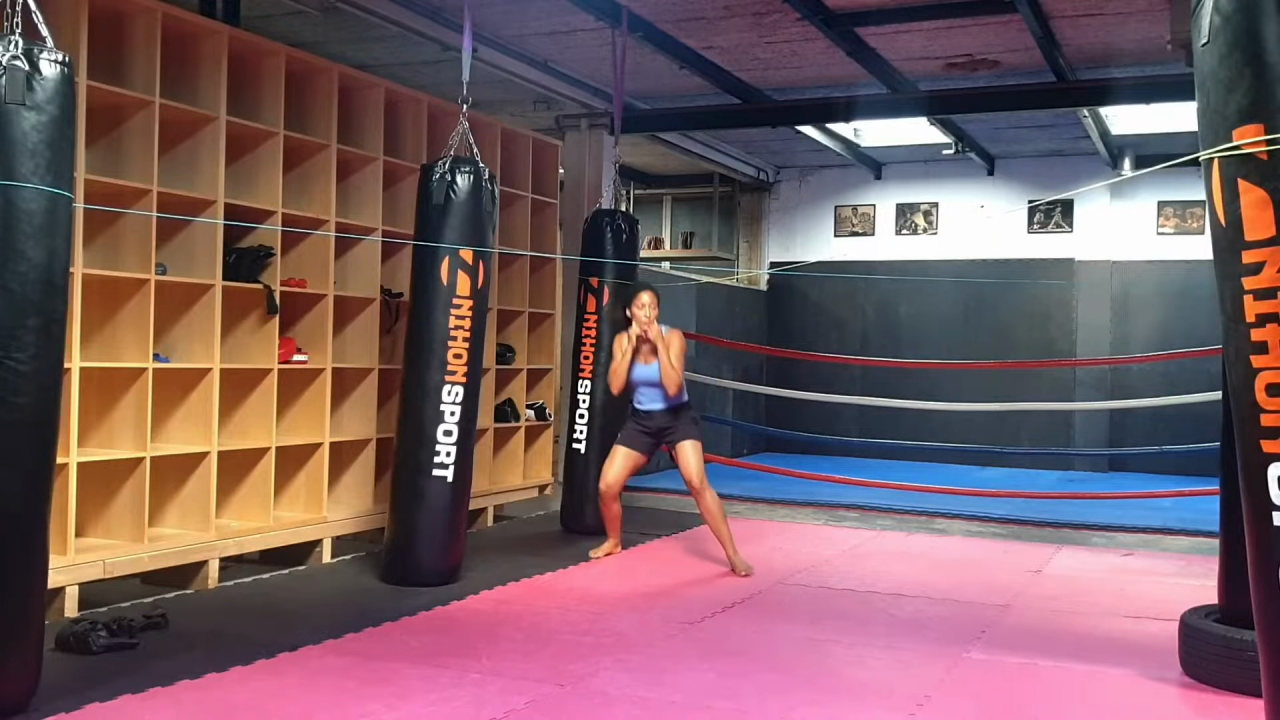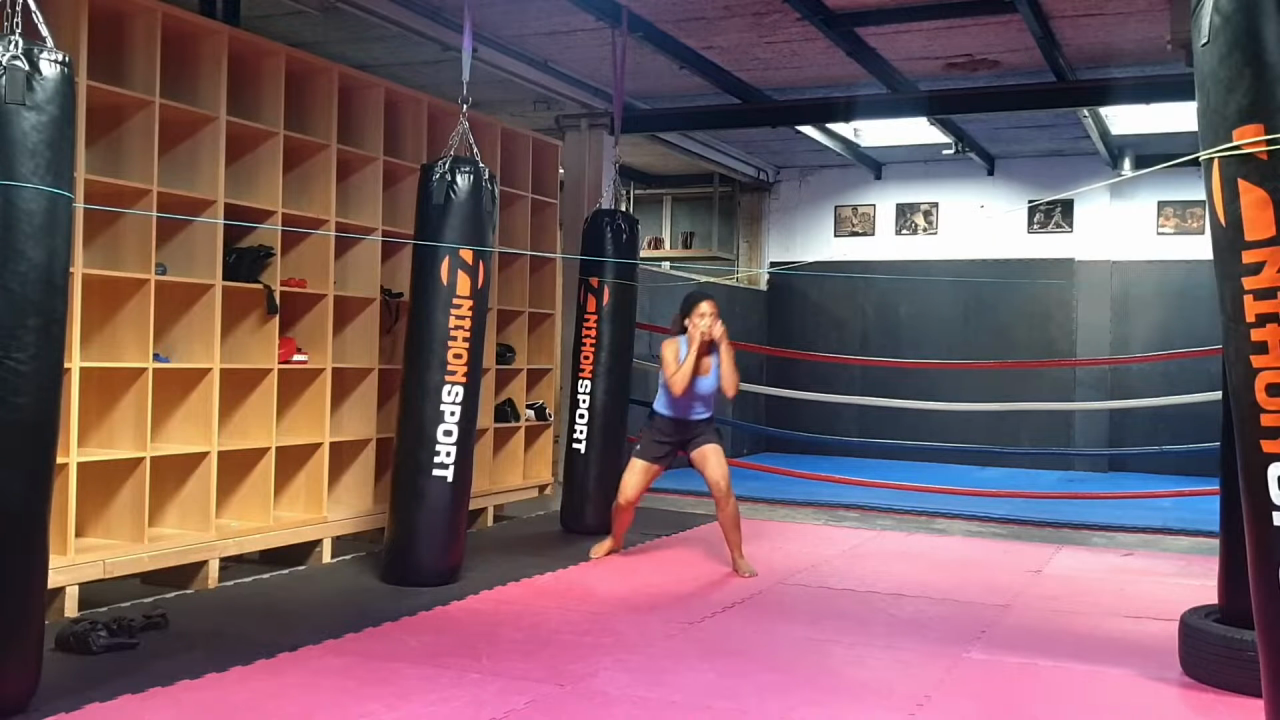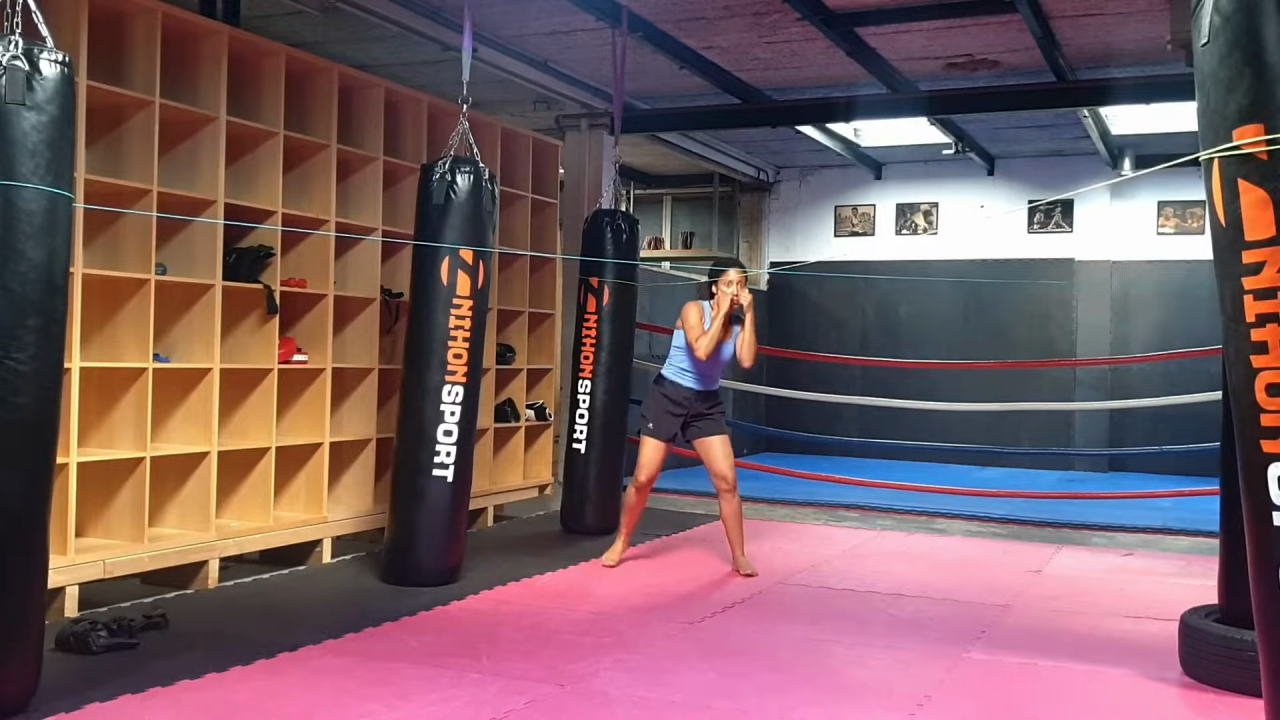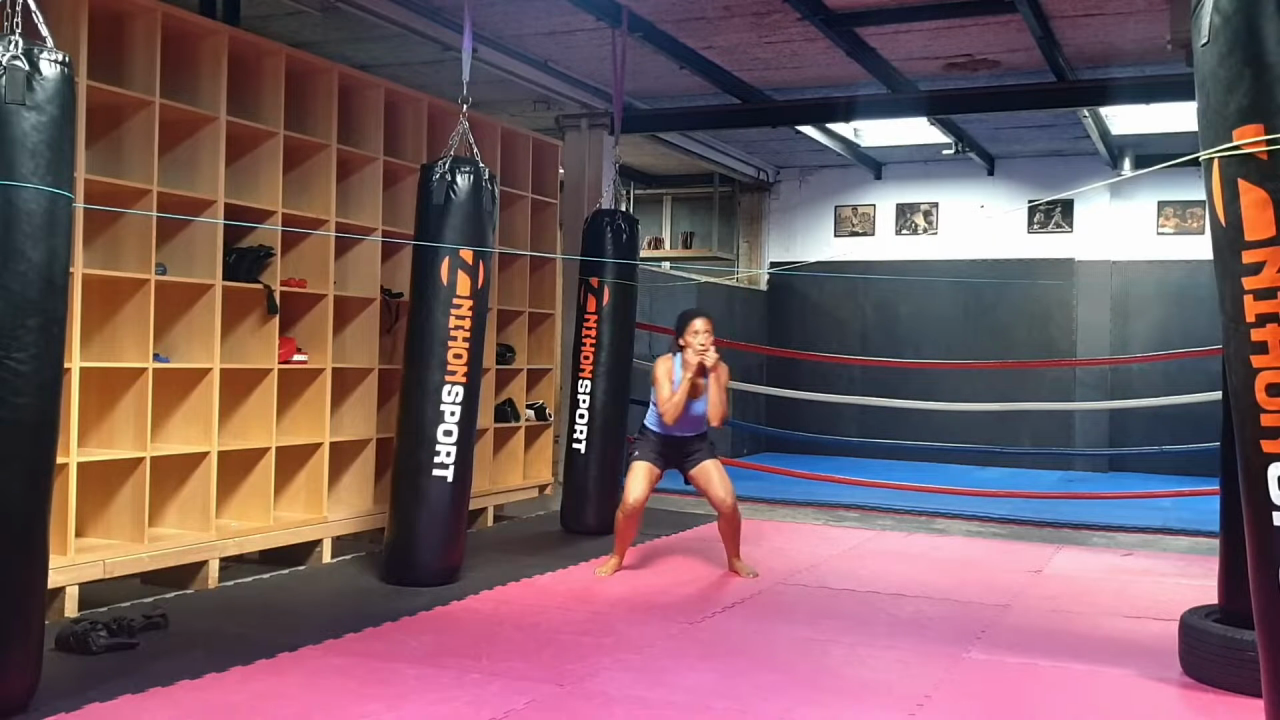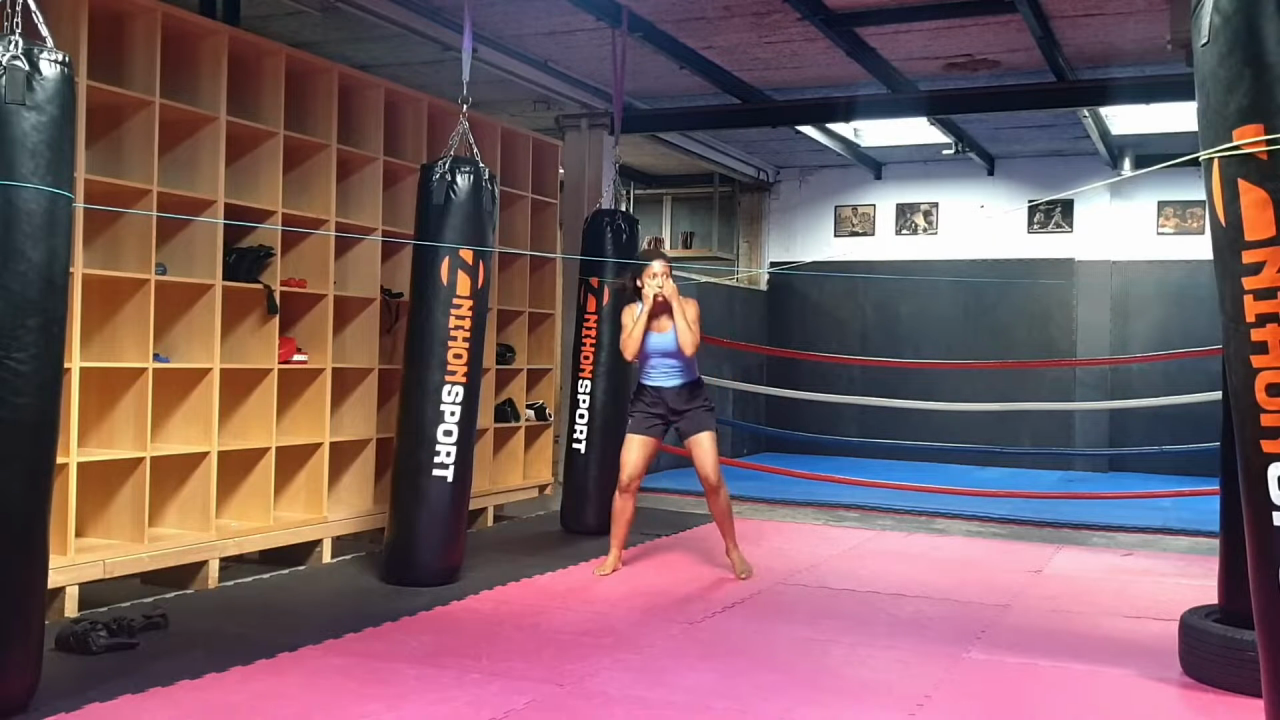
dt=0.3s
person 1, frame 1
left shoulder: (674, 338)
right shoulder: (622, 341)
left elbow: (673, 388)
right elbow: (615, 387)
left wrist: (658, 343)
right wrist: (630, 346)
left hip: (677, 419)
right hip: (641, 421)
left knee: (697, 483)
right knee: (607, 486)
left ankle: (733, 554)
right ankle: (613, 542)
person 1, frame 2
left shoulder: (721, 350)
right shoulder: (673, 346)
left elbow: (731, 391)
right elbow: (677, 389)
left wrist: (724, 345)
right wrist: (695, 347)
left hip: (701, 429)
right hip: (662, 427)
left knee: (722, 486)
right knee: (625, 497)
left ankle: (738, 557)
right ankle: (615, 540)
person 1, frame 3
left shoulder: (739, 320)
right shoulder: (694, 310)
left elbow: (747, 360)
right elbow: (702, 352)
left wrist: (748, 314)
right wrist: (721, 313)
left hip: (707, 402)
right hip: (668, 398)
left knee: (727, 481)
right knee: (644, 479)
left ankle: (739, 555)
right ankle: (620, 544)
person 1, frame 4
left shoulder: (718, 368)
right shoulder: (665, 365)
left elbow: (716, 420)
right elbow: (669, 416)
left wrist: (713, 374)
right wrist: (689, 373)
left hip: (695, 445)
right hip: (655, 441)
left knee: (727, 503)
right knee: (632, 502)
left ankle: (734, 560)
right ankle: (616, 557)
person 1, frame 5
left shoulder: (687, 305)
right shoulder: (631, 311)
left elbow: (689, 348)
right elbow: (629, 353)
left wrist: (674, 303)
right wrist: (647, 307)
left hip: (689, 398)
right hip: (649, 400)
left knee: (712, 479)
right knee: (627, 481)
left ankle: (733, 551)
right ankle: (614, 555)
